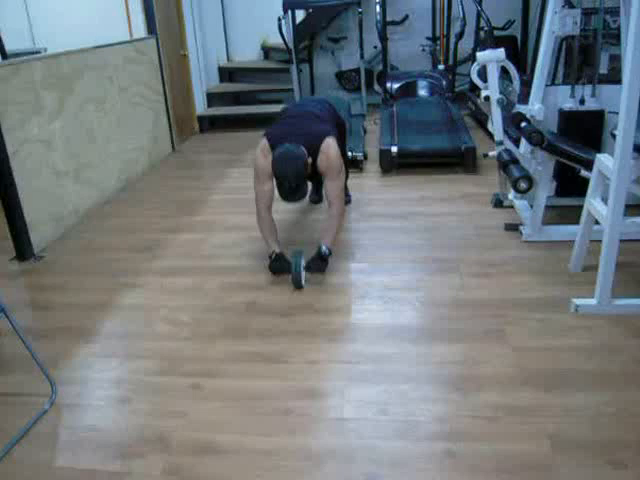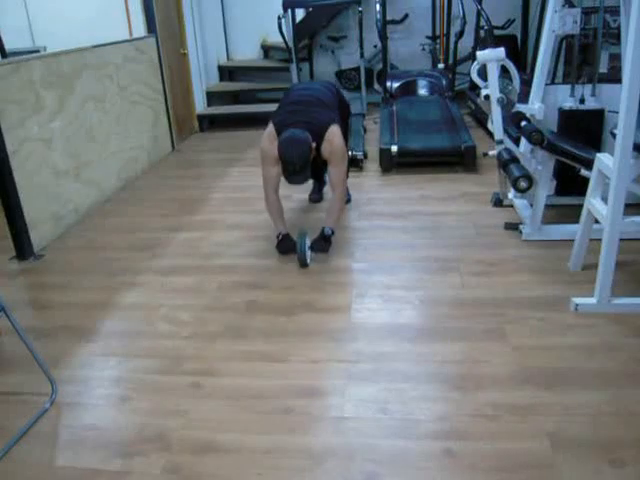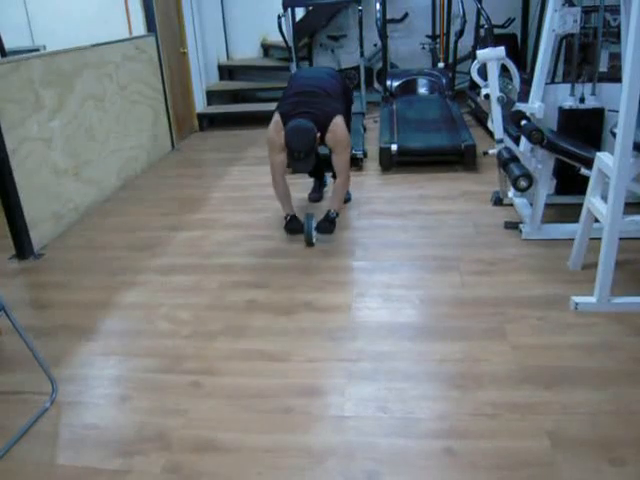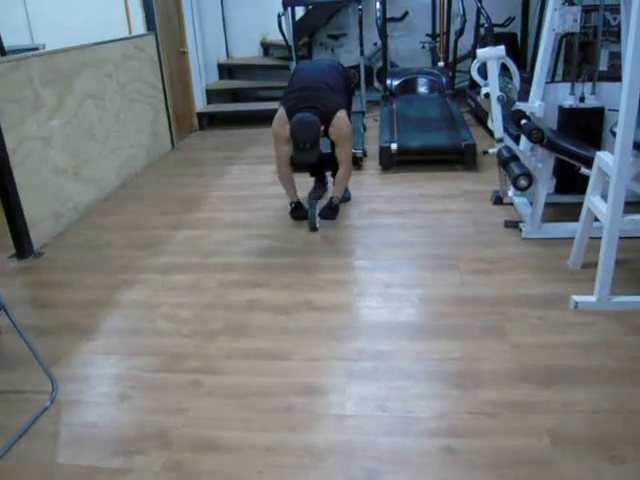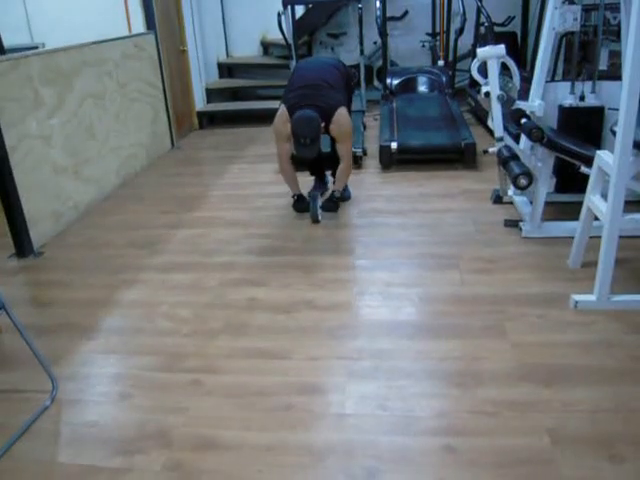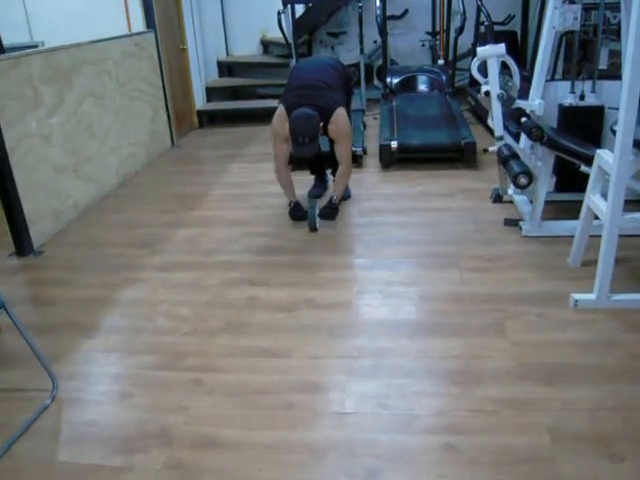
dt=0.2s
person 1, frame 1
left shoulder: (328, 152)
right shoulder: (264, 155)
left elbow: (336, 207)
right elbow: (263, 210)
left wrist: (323, 253)
right wrist: (276, 254)
left hip: (328, 113)
left ankle: (342, 188)
right ankle: (316, 182)
person 1, frame 2
left shoulder: (332, 138)
right shoulder: (270, 140)
left elbow: (338, 190)
right elbow: (270, 192)
left wrist: (326, 233)
right wrist: (282, 235)
left hip: (332, 94)
left knee: (339, 161)
right ankle: (318, 180)
person 1, frame 3
left shoulder: (336, 128)
right shoulder: (276, 129)
left elbow: (343, 176)
right elbow: (278, 177)
left wrist: (331, 215)
right wrist: (290, 216)
left hip: (335, 81)
left knee: (341, 147)
right knee: (302, 158)
right ankle: (319, 179)
person 1, frame 4
left shoulder: (339, 121)
right shoulder: (281, 122)
left elbow: (345, 165)
right elbow: (283, 166)
left wrist: (334, 202)
right wrist: (294, 203)
left knee: (341, 143)
right knee: (304, 152)
left ankle: (338, 181)
right ankle: (319, 179)
person 1, frame 5
left shoulder: (339, 119)
right shoulder: (282, 120)
left elbow: (346, 161)
right elbow: (284, 162)
left wrist: (335, 195)
right wrist: (297, 196)
left knee: (339, 140)
right knee: (308, 146)
left ankle: (338, 180)
right ankle: (319, 178)
person 1, frame 6
left shoulder: (337, 118)
right shoulder: (281, 119)
left elbow: (345, 164)
right elbow: (281, 165)
left wrist: (334, 201)
right wrist: (293, 203)
left hip: (337, 71)
left knee: (341, 140)
right knee: (309, 152)
left ankle: (338, 179)
right ankle: (320, 177)
